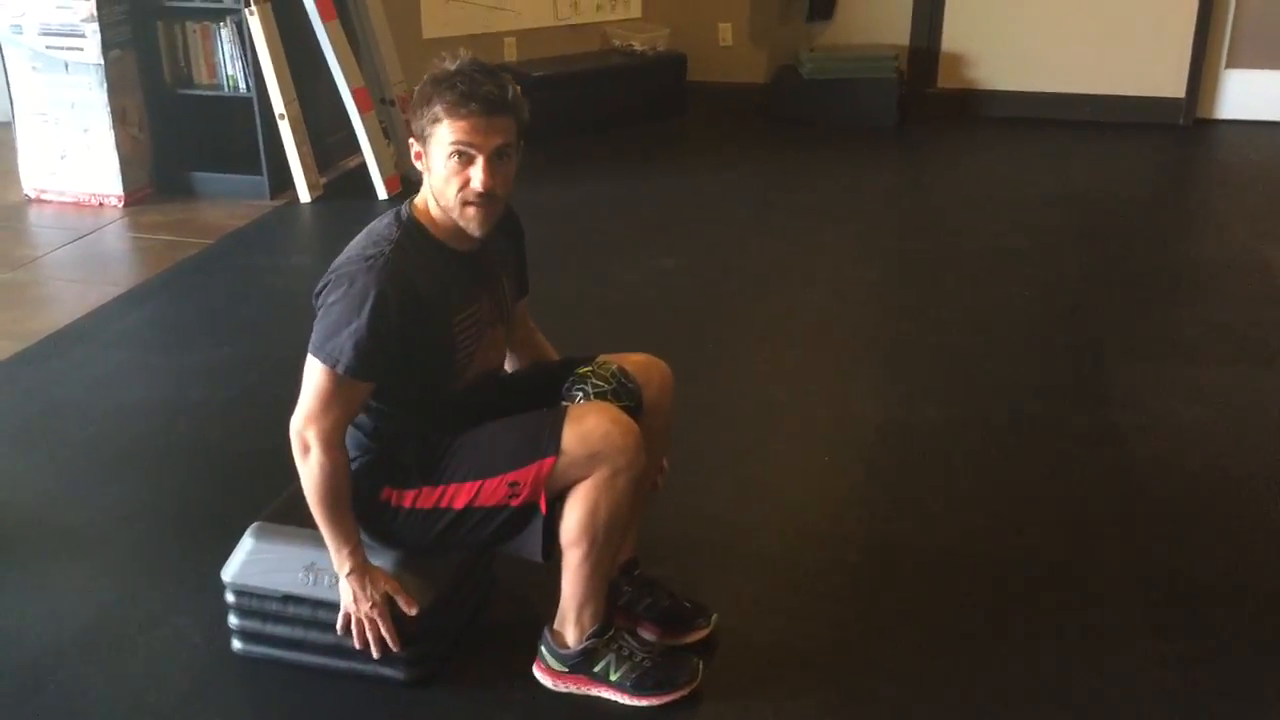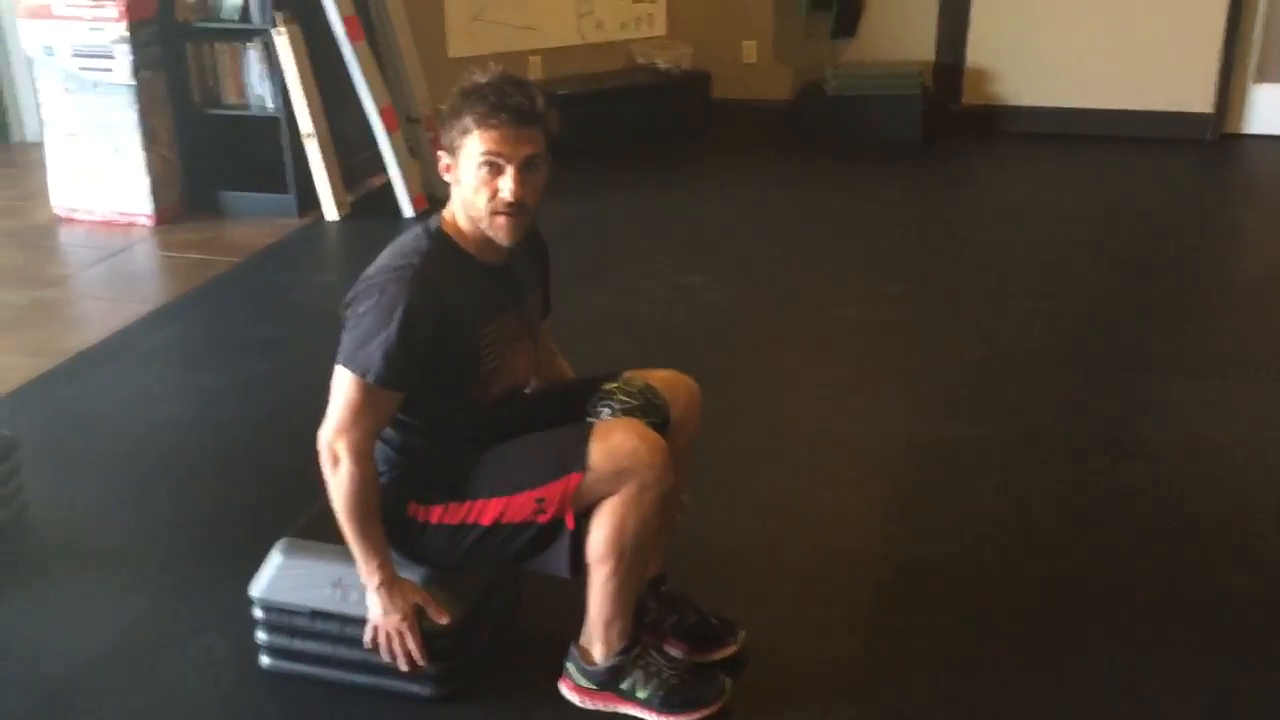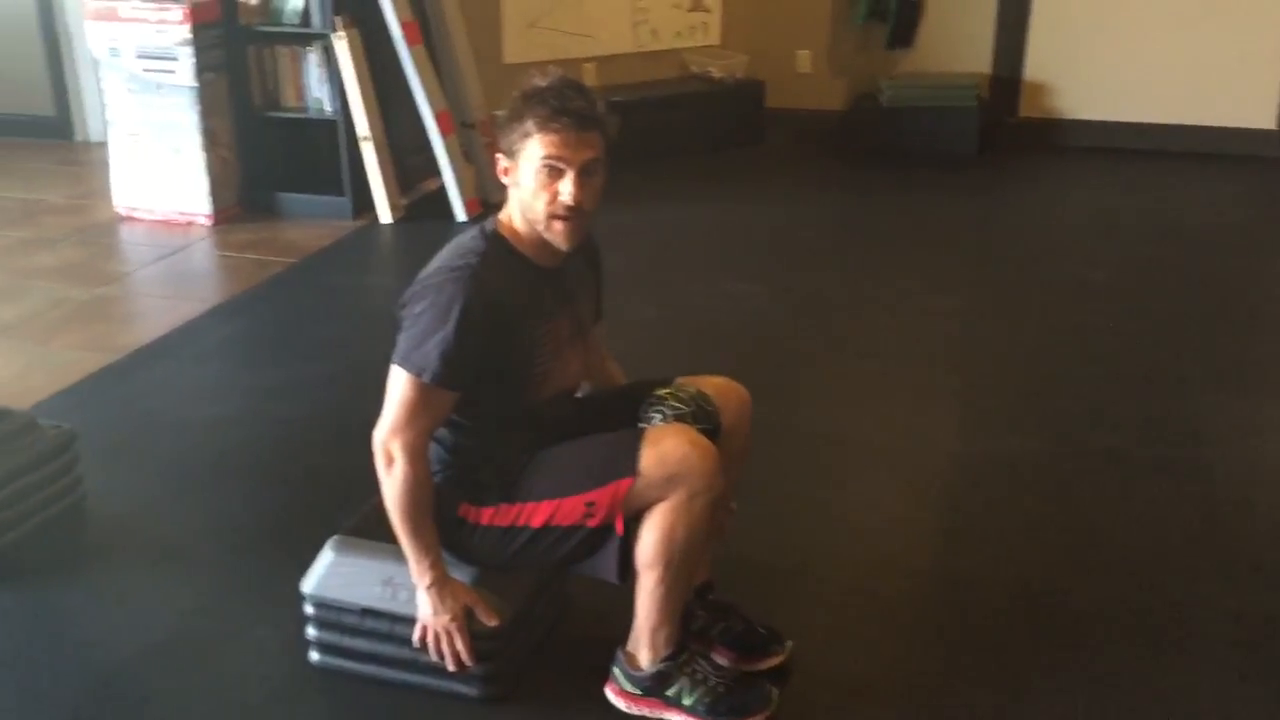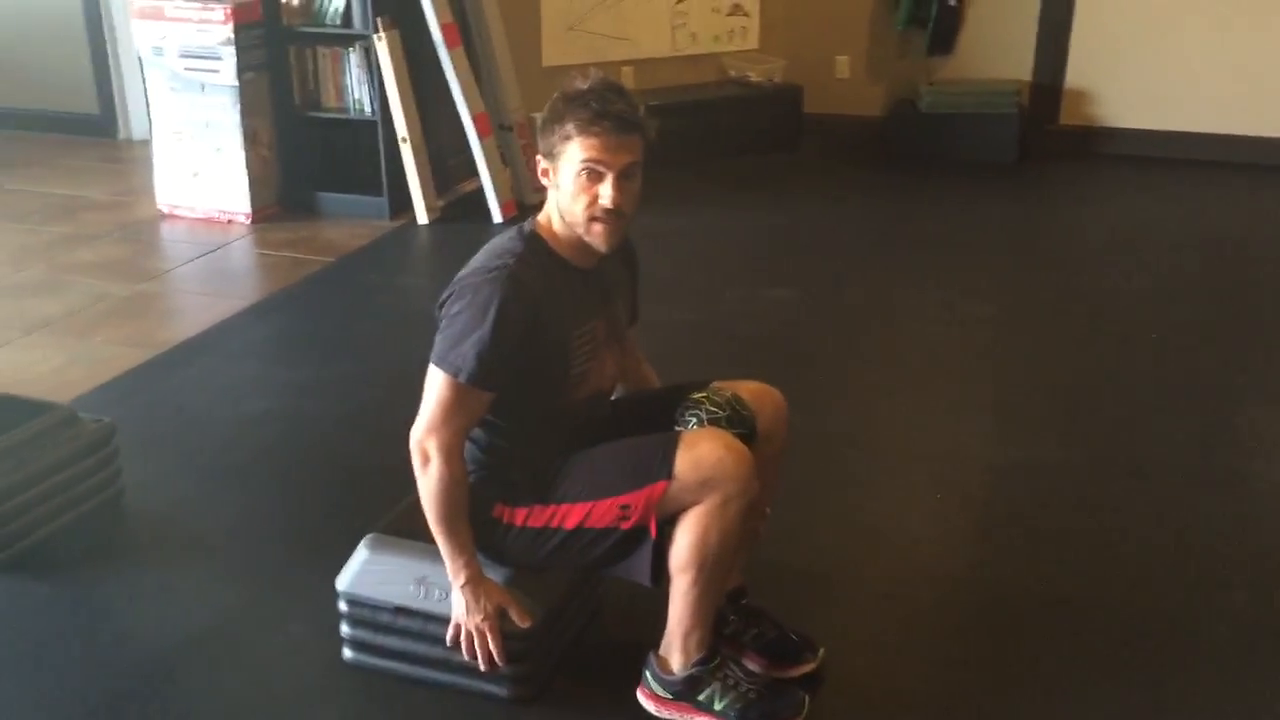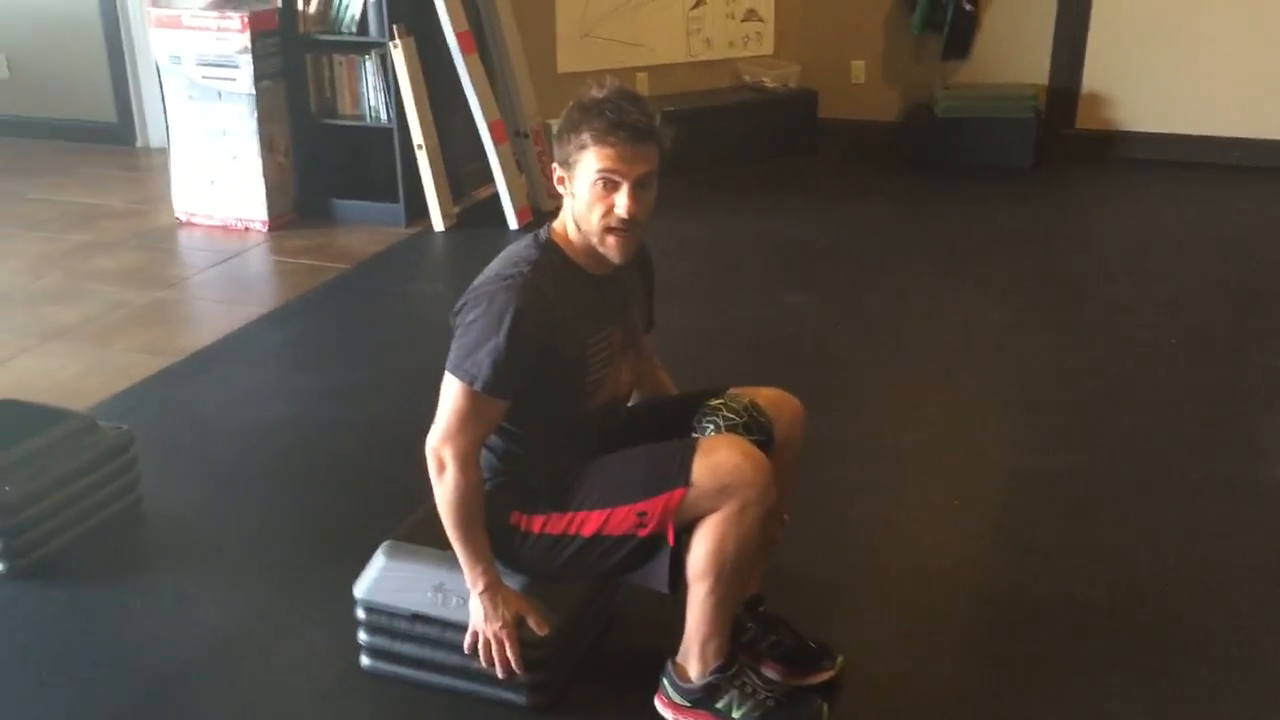
dt=0.2s
person 1, frame 1
left shoulder: (497, 226)
right shoulder: (378, 277)
right elbow: (312, 433)
left wrist: (580, 402)
right wrist: (353, 570)
left hip: (468, 411)
right hip: (401, 477)
left knee: (646, 380)
right knee: (611, 440)
left ankle: (615, 579)
right ankle: (576, 647)
person 1, frame 2
left shoulder: (521, 243)
right shoulder: (407, 288)
right elbow: (341, 445)
left wrist: (599, 420)
right wrist: (381, 583)
left hip: (494, 429)
right hip: (428, 492)
left knee: (673, 396)
right knee: (636, 457)
left ankle: (642, 595)
right ankle: (604, 664)
person 1, frame 3
left shoulder: (574, 247)
right shoulder: (464, 289)
right elbow: (396, 445)
left wrist: (645, 429)
right wrist: (432, 583)
left hip: (546, 432)
right hip: (479, 493)
left knee: (725, 405)
right knee: (688, 464)
left ankle: (689, 601)
person 1, frame 4
left shoulder: (610, 249)
right shoulder: (502, 290)
right elbow: (432, 443)
left wrist: (679, 433)
right wrist: (467, 582)
left hip: (579, 434)
right hip: (513, 493)
left knee: (760, 410)
right knee: (723, 468)
left ankle: (722, 608)
person 1, frame 5
left shoulder: (625, 255)
right shoulder: (517, 299)
right elbow: (447, 451)
left wrist: (696, 440)
right wrist: (485, 590)
left hip: (597, 443)
right hip: (532, 501)
left knee: (778, 416)
right knee: (741, 474)
left ankle: (739, 614)
